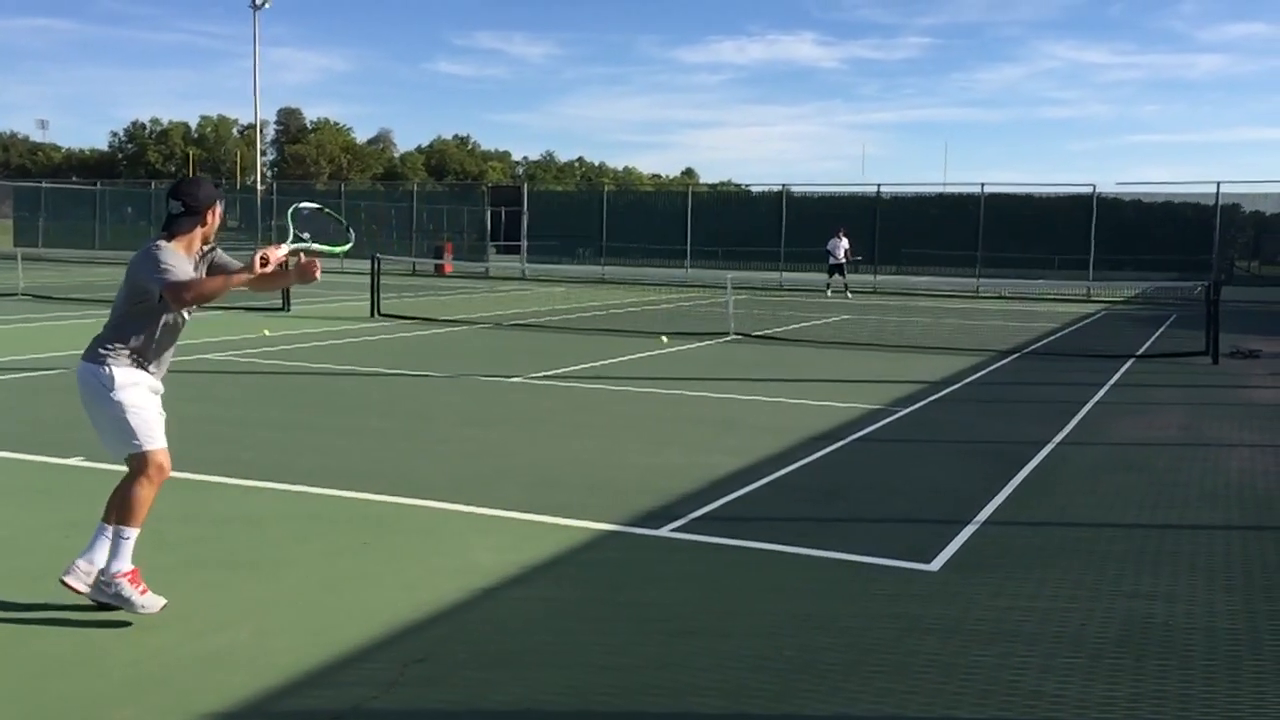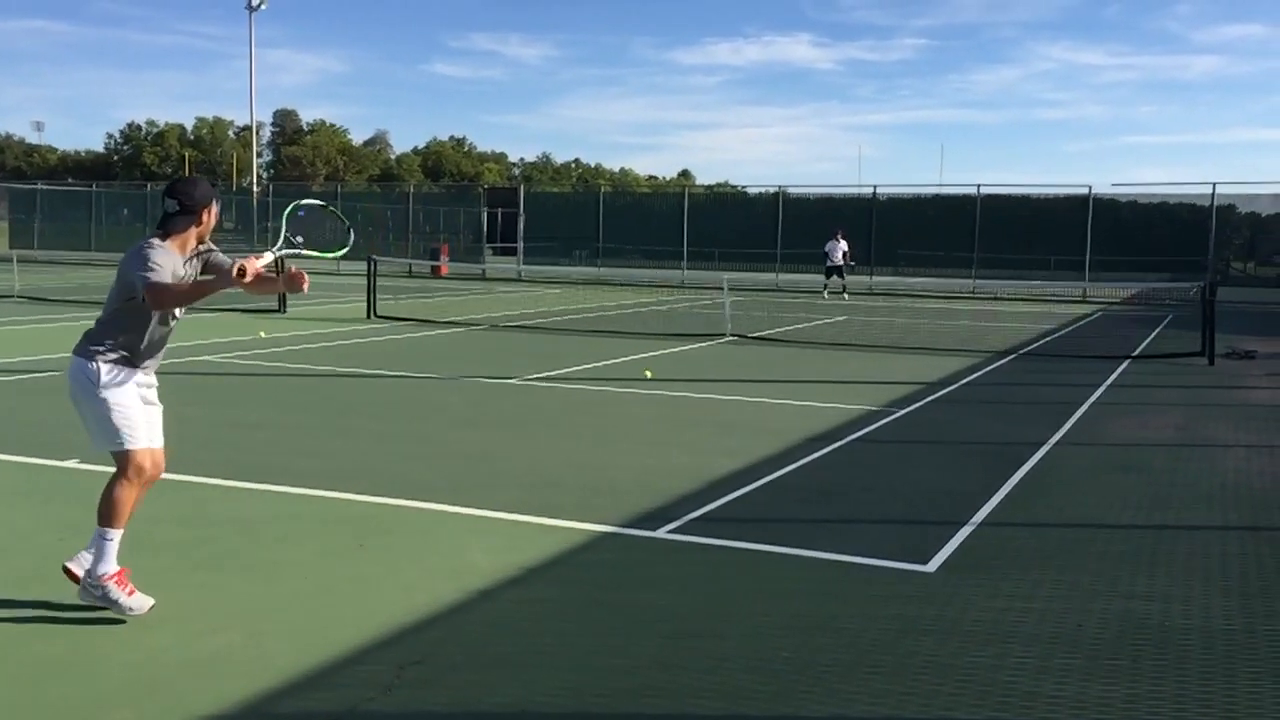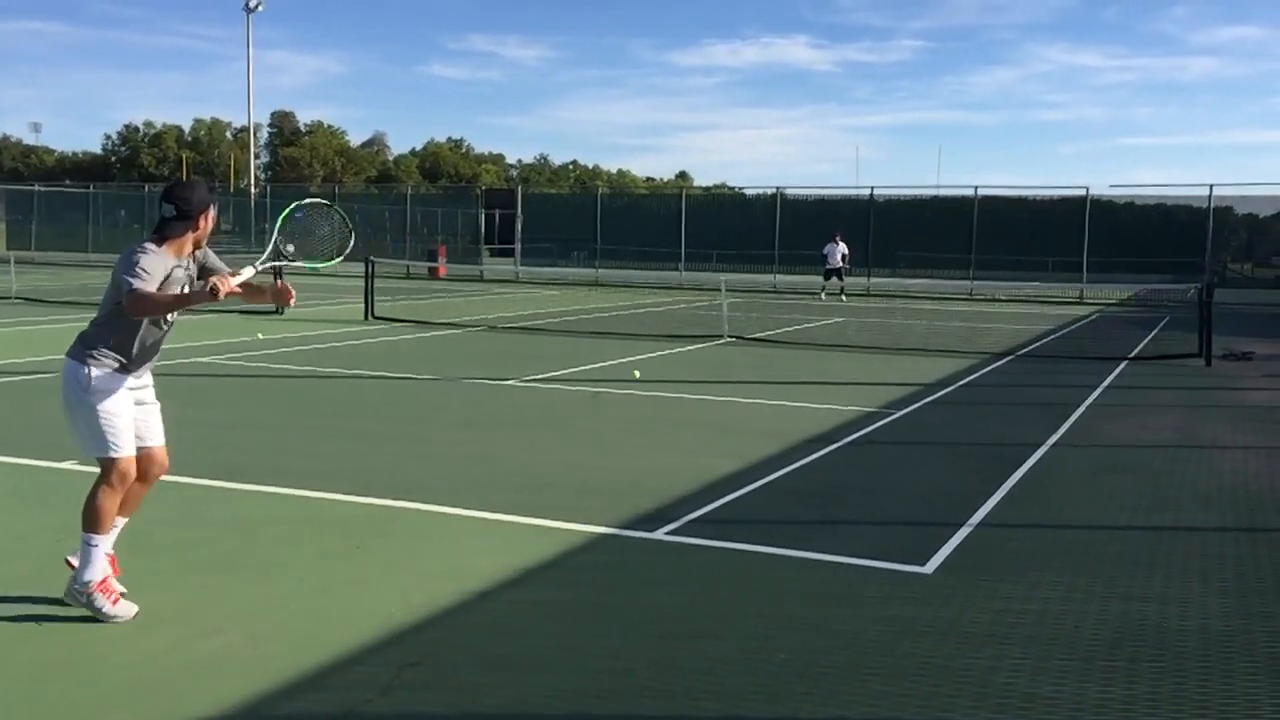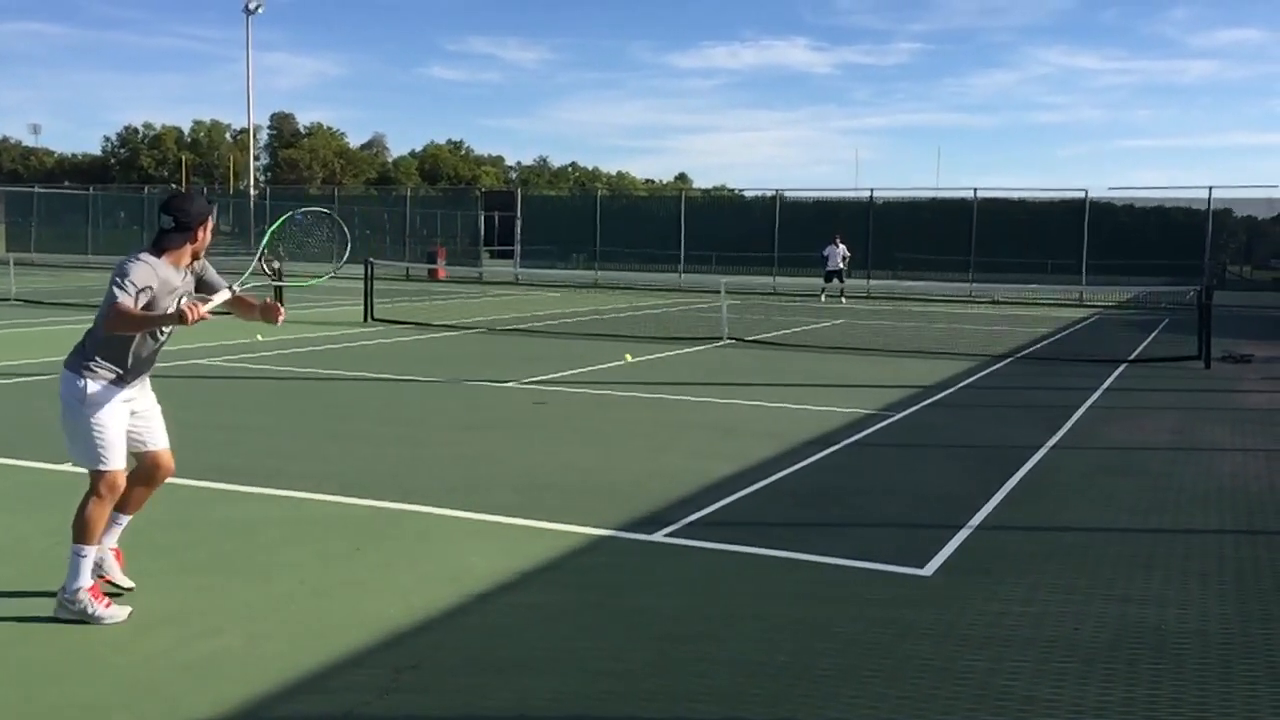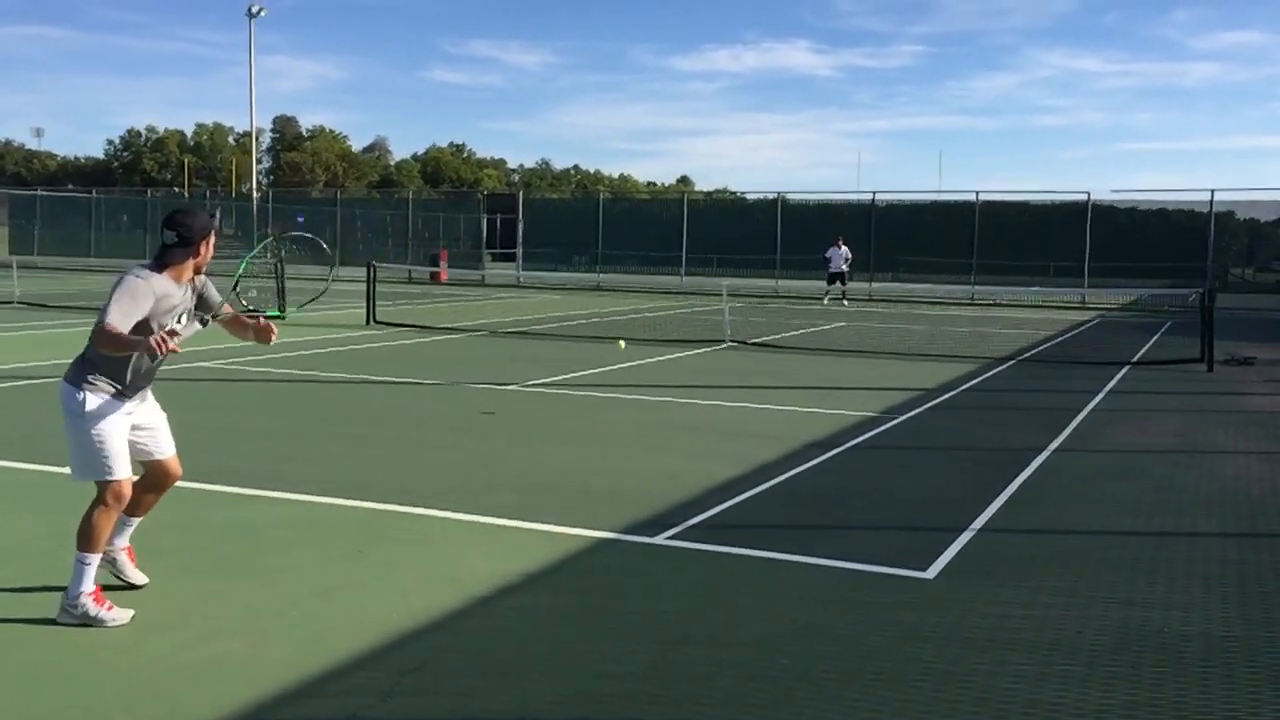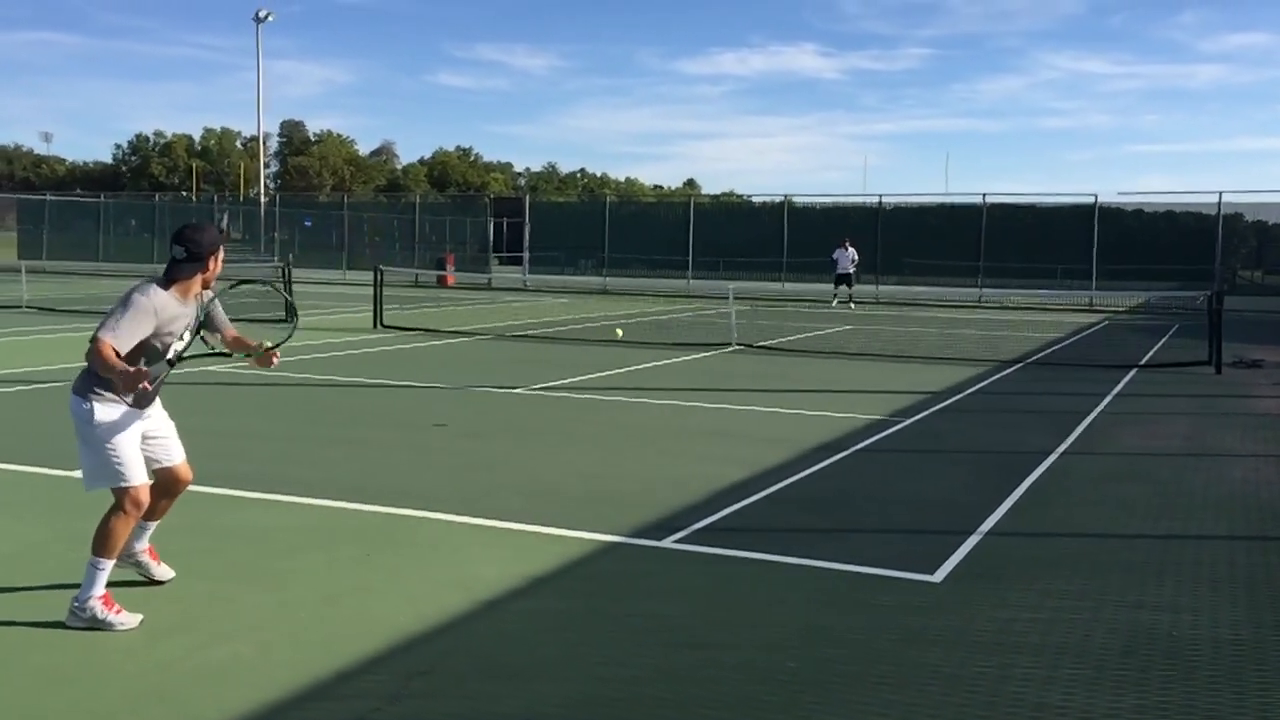
dt=0.4s
person 1, frame 1
left shoulder: (203, 253)
right shoulder: (158, 256)
left elbow: (254, 281)
right elbow: (183, 295)
left wrist: (294, 275)
right wrist: (245, 272)
left hip: (139, 376)
right hip: (112, 372)
left knee: (145, 470)
right knee: (154, 466)
left ankle: (89, 567)
right ankle: (116, 574)
person 1, frame 2
left shoulder: (199, 252)
right shoulder: (150, 255)
left elbow: (246, 280)
right elbow: (161, 298)
left wrist: (283, 283)
right wrist: (223, 282)
left hip: (136, 373)
right hip: (102, 370)
left knee: (151, 468)
right knee: (135, 466)
left ankle: (90, 560)
right ankle: (102, 575)
person 1, frame 3
left shoulder: (196, 256)
right shoulder: (144, 259)
left elbow: (239, 287)
right elbow: (138, 305)
left wrist: (271, 293)
right wrist: (198, 296)
left hip: (134, 375)
right hip: (95, 372)
left knee: (153, 464)
right knee: (120, 471)
left ankle: (95, 555)
right ankle: (86, 581)
person 1, frame 4
left shoulder: (194, 267)
right shoulder: (140, 269)
left elbow: (232, 300)
right elbow: (115, 319)
left wrist: (261, 309)
right wrist: (170, 317)
left hip: (132, 383)
right hip: (93, 383)
left knee: (158, 466)
right knee: (109, 482)
left ankle: (103, 547)
right ankle: (75, 593)
person 1, frame 5
left shoulder: (195, 283)
right shoulder: (139, 284)
left elbow: (229, 319)
right elbow: (101, 337)
left wrist: (254, 328)
right wrist: (142, 343)
left hip: (135, 394)
right hip: (94, 394)
left knee: (166, 472)
right knee: (116, 492)
left ankle: (115, 546)
right ankle: (79, 597)
person 1, frame 6
left shoulder: (202, 298)
right shoulder: (146, 301)
left elbow: (231, 339)
right elbow: (97, 350)
left wrist: (256, 353)
right wrist: (121, 374)
left hip: (142, 404)
right hip: (103, 404)
left knee: (177, 477)
right knee: (133, 498)
left ankle: (135, 549)
right ankle: (88, 602)
